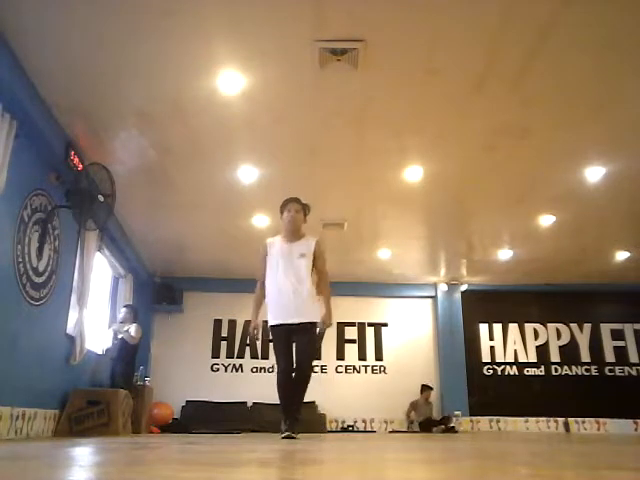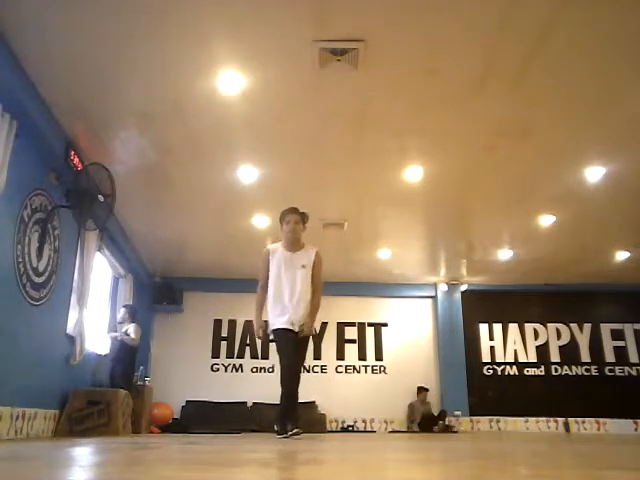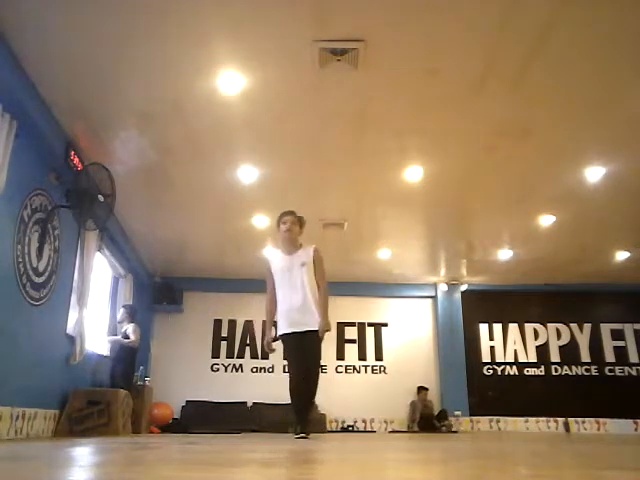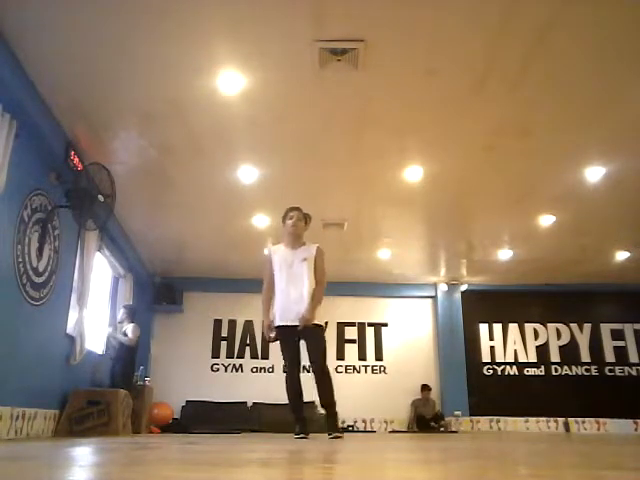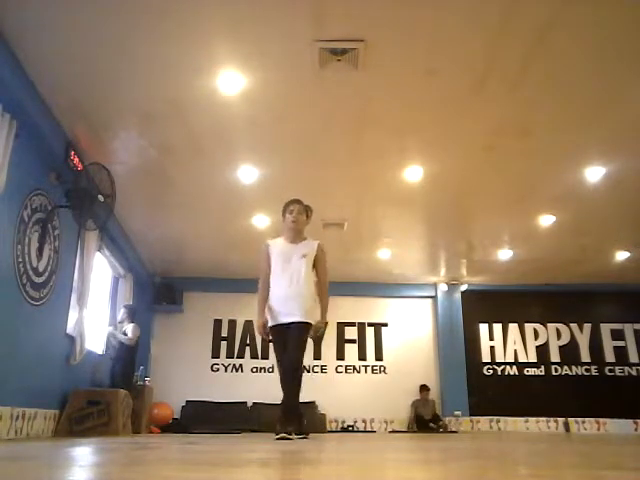
dt=0.4s
person 1, frame 1
left shoulder: (314, 245)
right shoulder: (270, 246)
left elbow: (323, 279)
right elbow: (261, 282)
left wrist: (327, 309)
right wrist: (254, 315)
left hip: (307, 315)
right hip: (278, 317)
left knee: (305, 367)
right knee: (285, 368)
left ankle: (292, 416)
right ankle: (288, 420)
person 1, frame 2
left shoulder: (313, 255)
right shoulder: (270, 253)
left elbow: (316, 291)
right elbow: (262, 286)
left wrist: (310, 319)
right wrist: (258, 317)
left hip: (302, 323)
right hip: (279, 321)
left knee: (293, 371)
right knee: (289, 369)
left ankle: (282, 421)
right ankle: (292, 421)
person 1, frame 3
left shoulder: (313, 253)
right shoulder: (272, 259)
left elbow: (322, 286)
right elbow: (271, 296)
left wrist: (324, 317)
right wrist: (268, 329)
left hip: (312, 323)
right hip: (287, 325)
left knee: (312, 371)
right knee: (296, 374)
left ankle: (304, 415)
right ankle: (301, 422)
person 1, frame 4
left shoulder: (315, 251)
right shoulder: (273, 253)
left elbow: (320, 283)
right elbow: (268, 286)
left wrist: (310, 309)
right wrist: (266, 315)
left hip: (310, 318)
right hip: (284, 320)
left knee: (319, 365)
right knee: (292, 370)
left ankle: (331, 417)
right ankle: (300, 422)
person 1, frame 5
left shoulder: (315, 247)
right shoulder: (271, 246)
left elbow: (322, 283)
right elbow: (264, 282)
left wrist: (323, 316)
right wrist: (261, 313)
left hip: (302, 315)
right hip: (276, 316)
left knee: (293, 364)
right knee: (285, 368)
left ankle: (287, 421)
right ankle: (296, 420)
